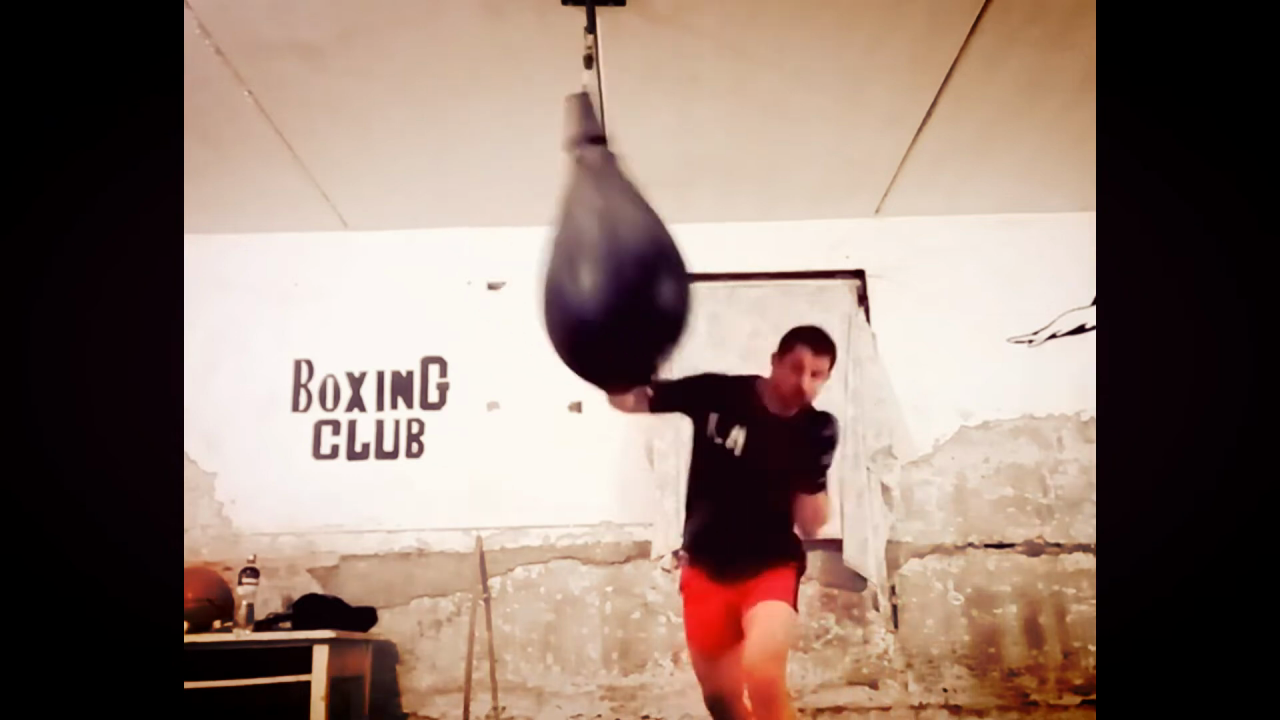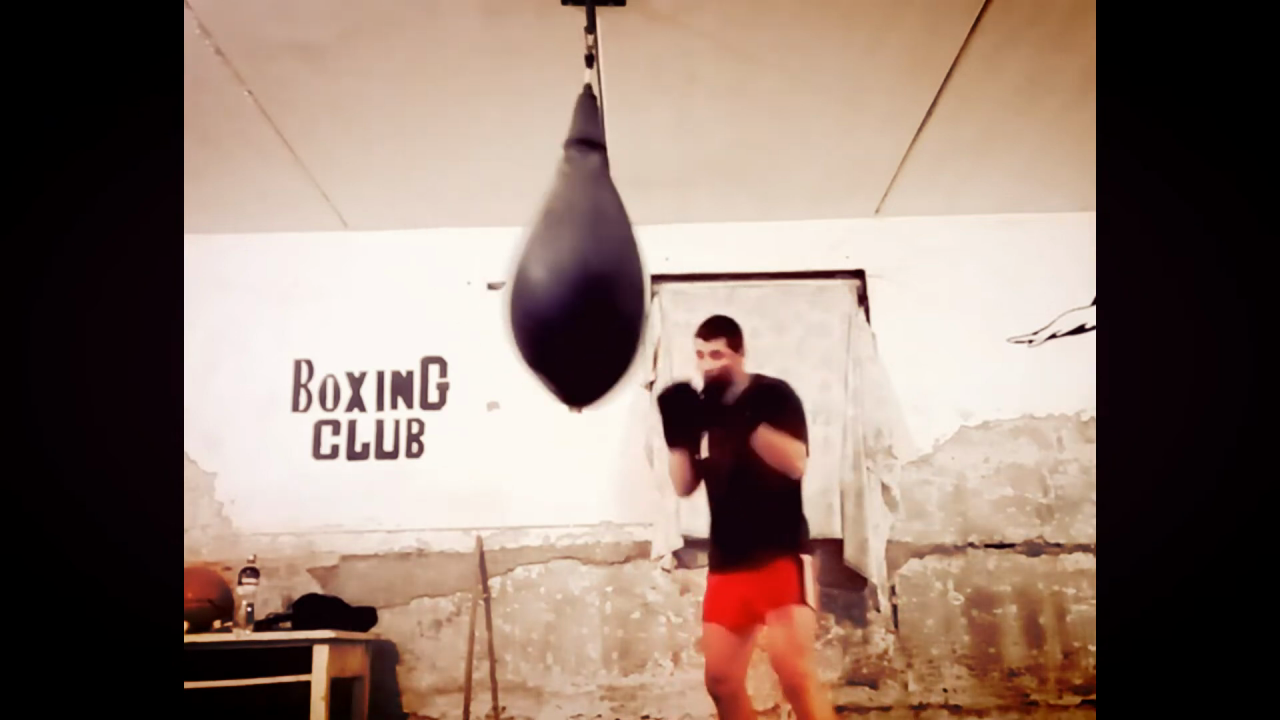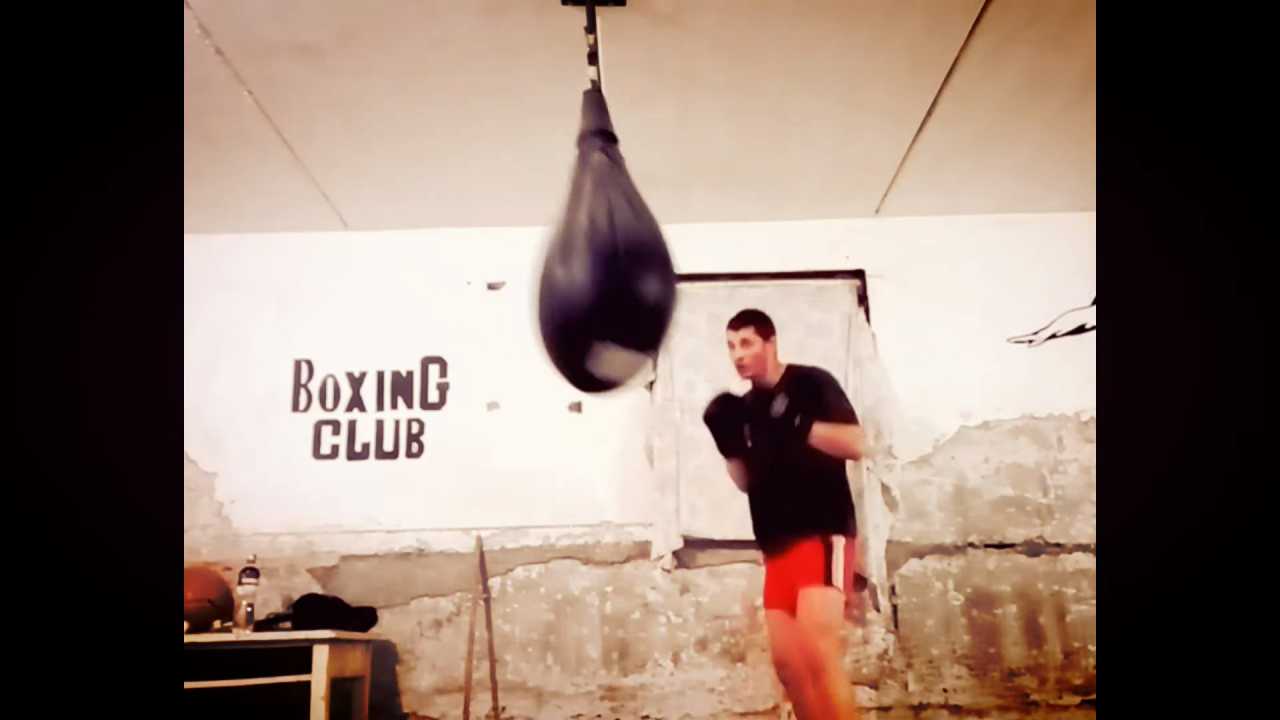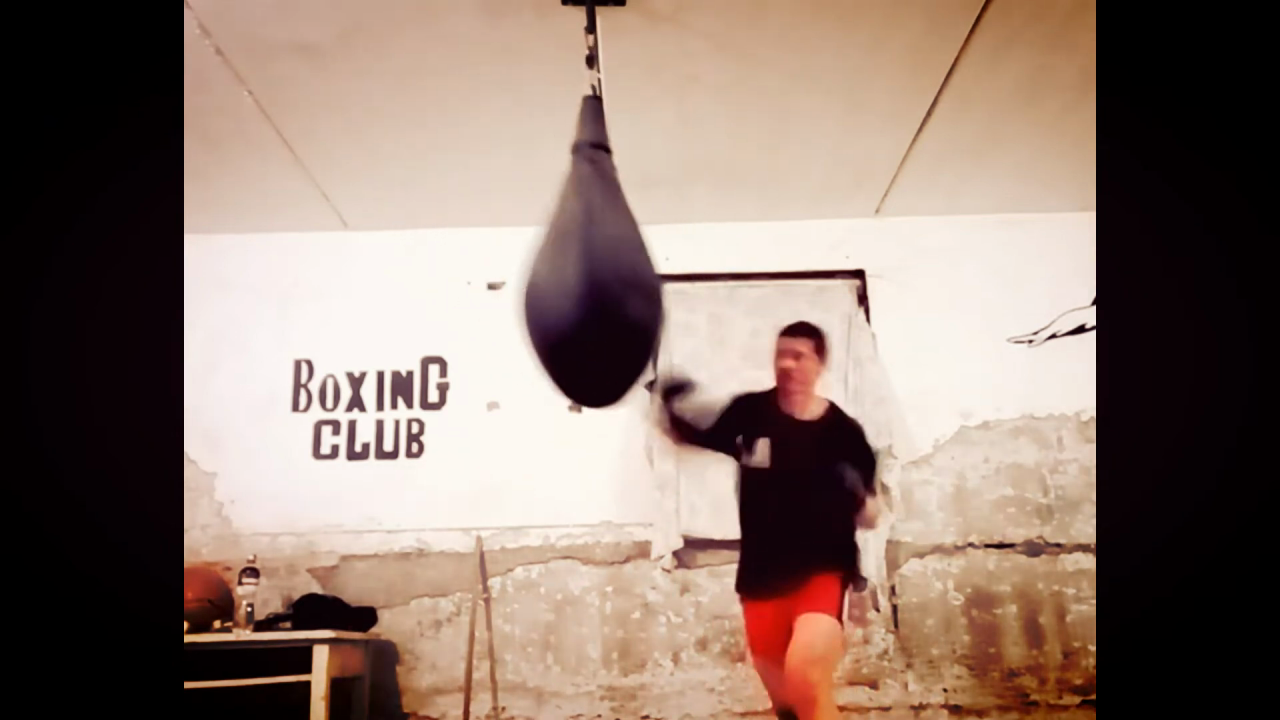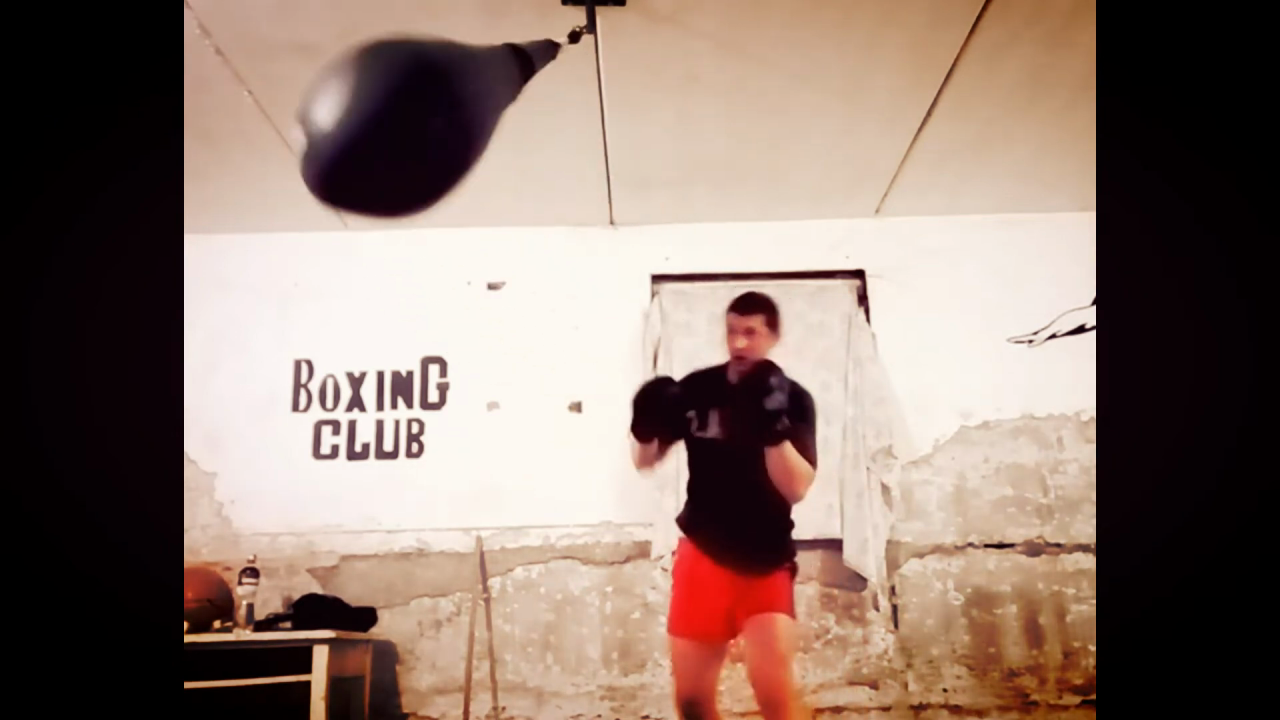
dt=1s
person 1, frame 1
left shoulder: (813, 432)
right shoulder: (719, 393)
left elbow: (811, 523)
right elbow: (629, 399)
left wrist: (813, 476)
right wrist: (629, 390)
left hip: (771, 568)
right hip: (706, 569)
left knee: (762, 672)
person 1, frame 2
left shoulder: (774, 394)
right shoulder: (701, 413)
left elbow: (795, 463)
right elbow: (683, 485)
left wrist: (748, 419)
right wrist: (675, 431)
left hip: (780, 554)
right hip: (728, 562)
left knee: (792, 665)
right knee: (722, 679)
person 1, frame 3
left shoulder: (813, 383)
right shoulder: (746, 409)
left elbow: (857, 444)
right elbow: (747, 482)
left wrist: (797, 423)
right wrist: (728, 439)
left hip: (824, 535)
right hip: (779, 544)
left knee: (818, 650)
right knee: (788, 664)
person 1, frame 4
left shoulder: (843, 434)
right shoulder: (750, 412)
left elbow: (866, 515)
right elbow: (688, 437)
left wrist: (855, 499)
right wrist: (674, 416)
left hip: (824, 575)
right hip: (762, 585)
left knee: (806, 679)
person 1, frame 5
left shoulder: (793, 398)
right shoulder: (697, 389)
left elbow: (796, 487)
right elbow: (644, 459)
left wrist: (772, 424)
right wrist: (648, 421)
left hip: (766, 563)
right hip: (703, 556)
left knee: (772, 684)
